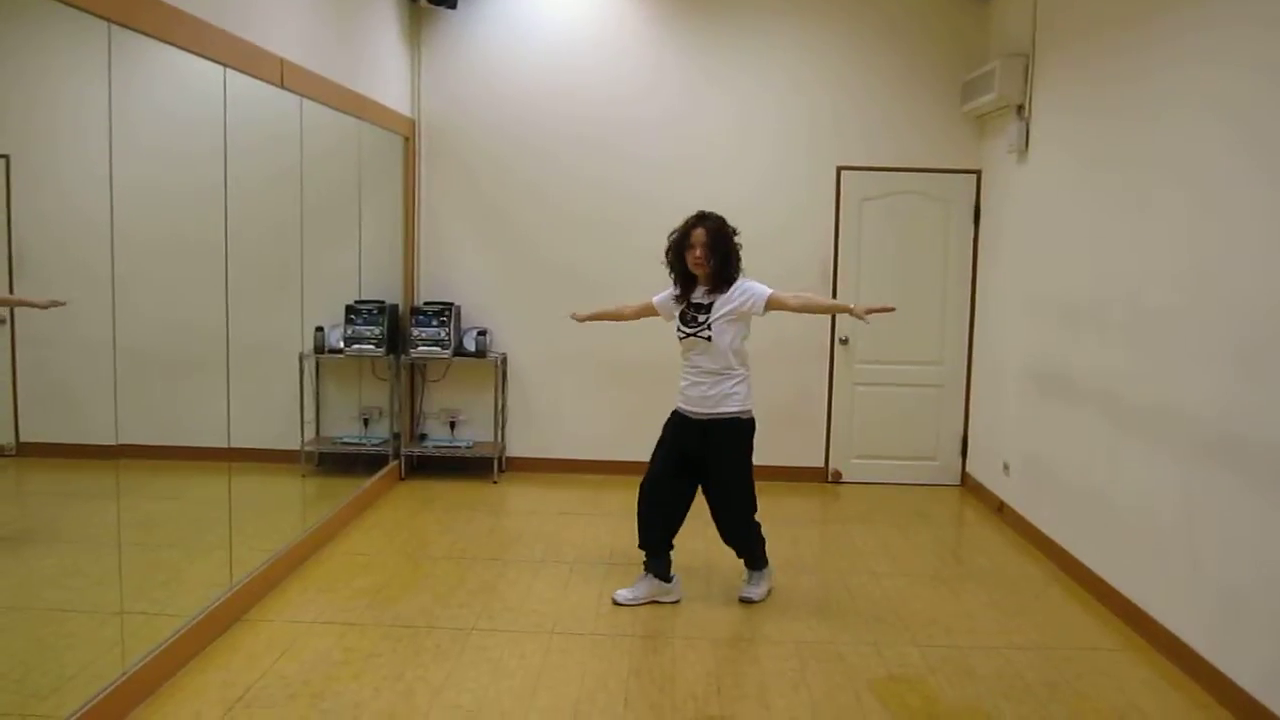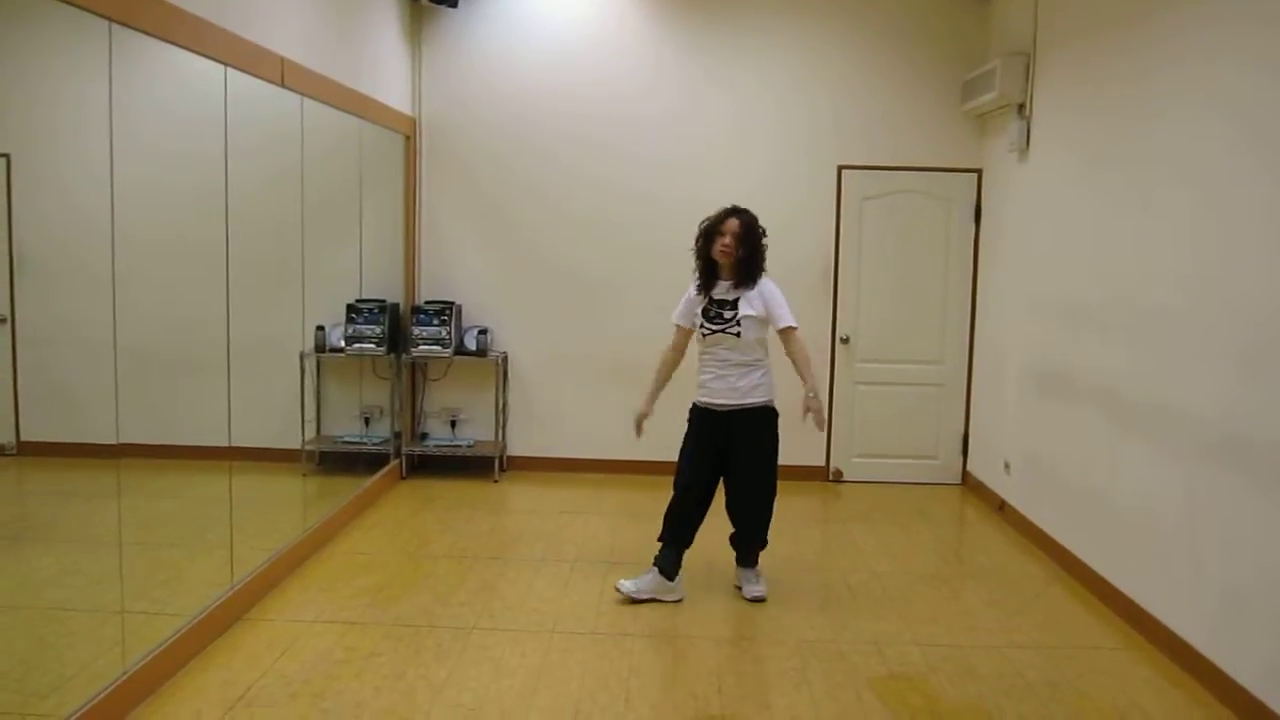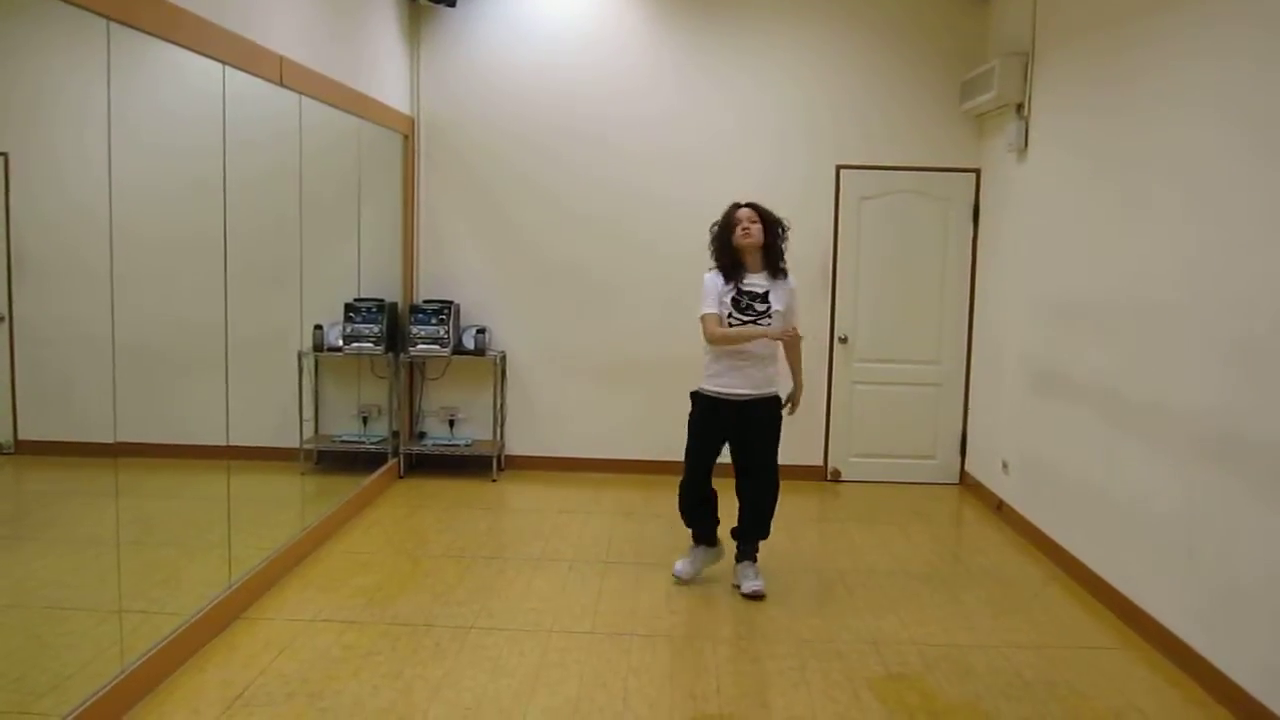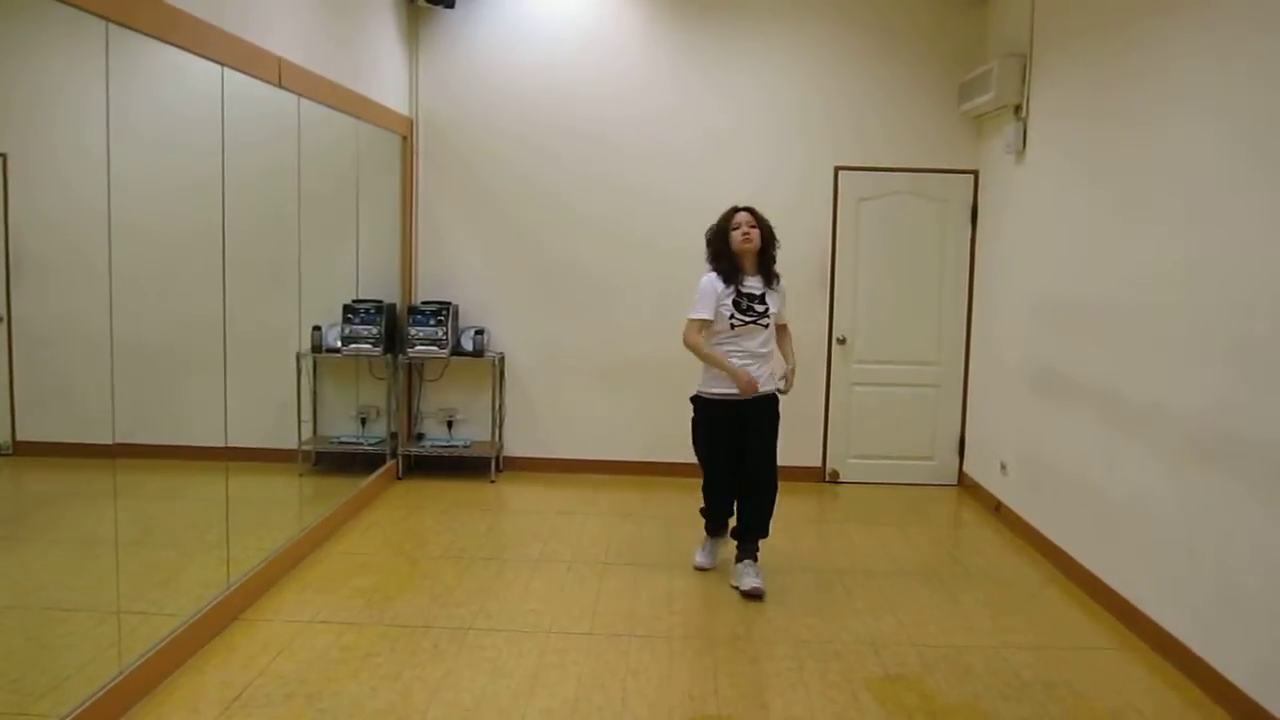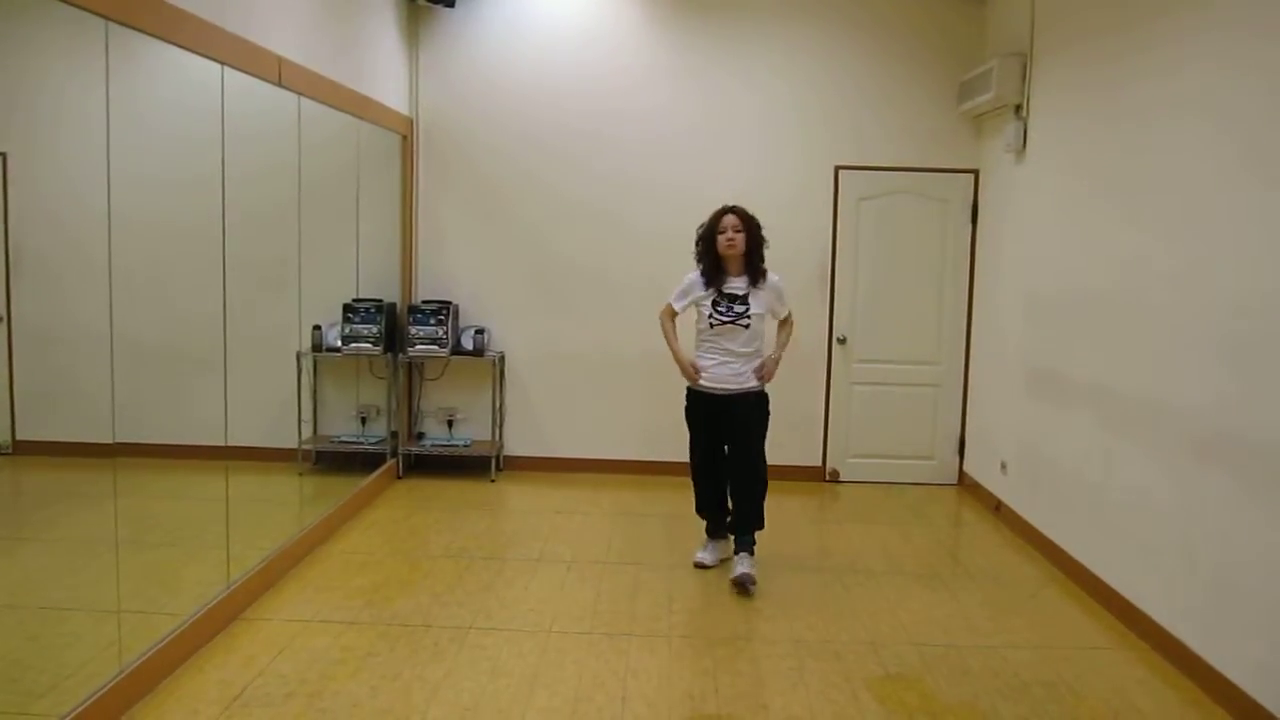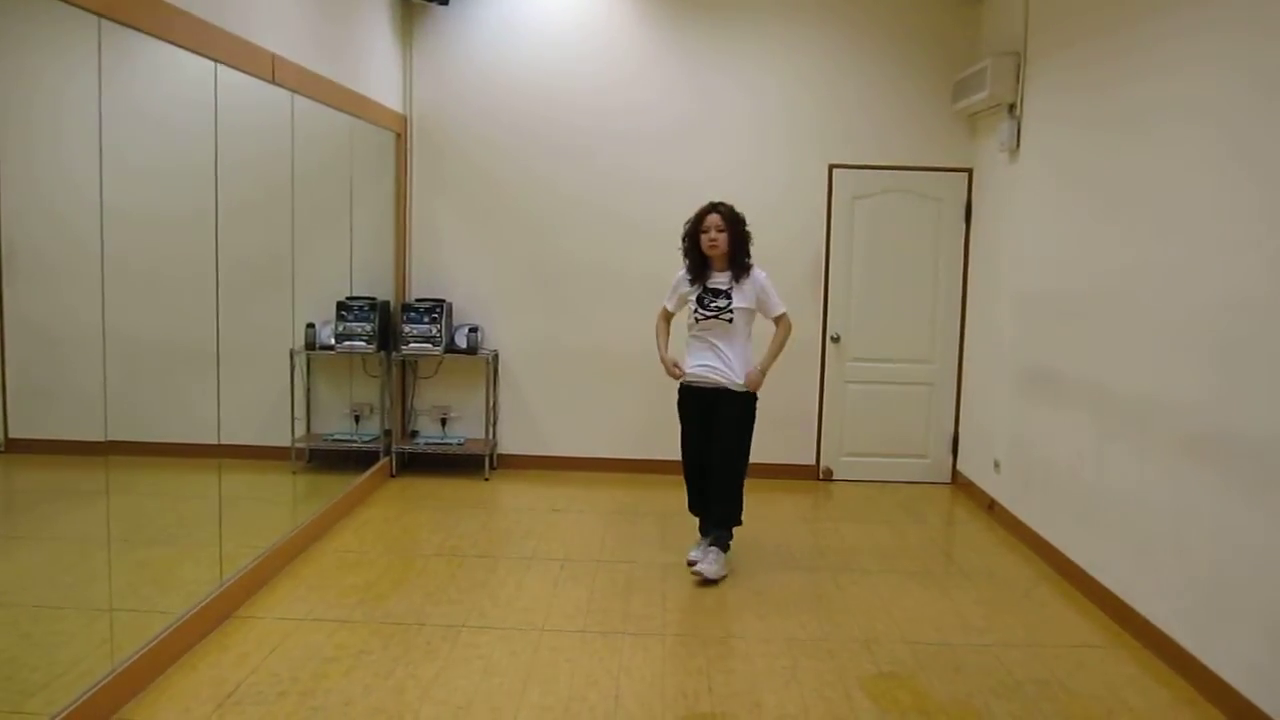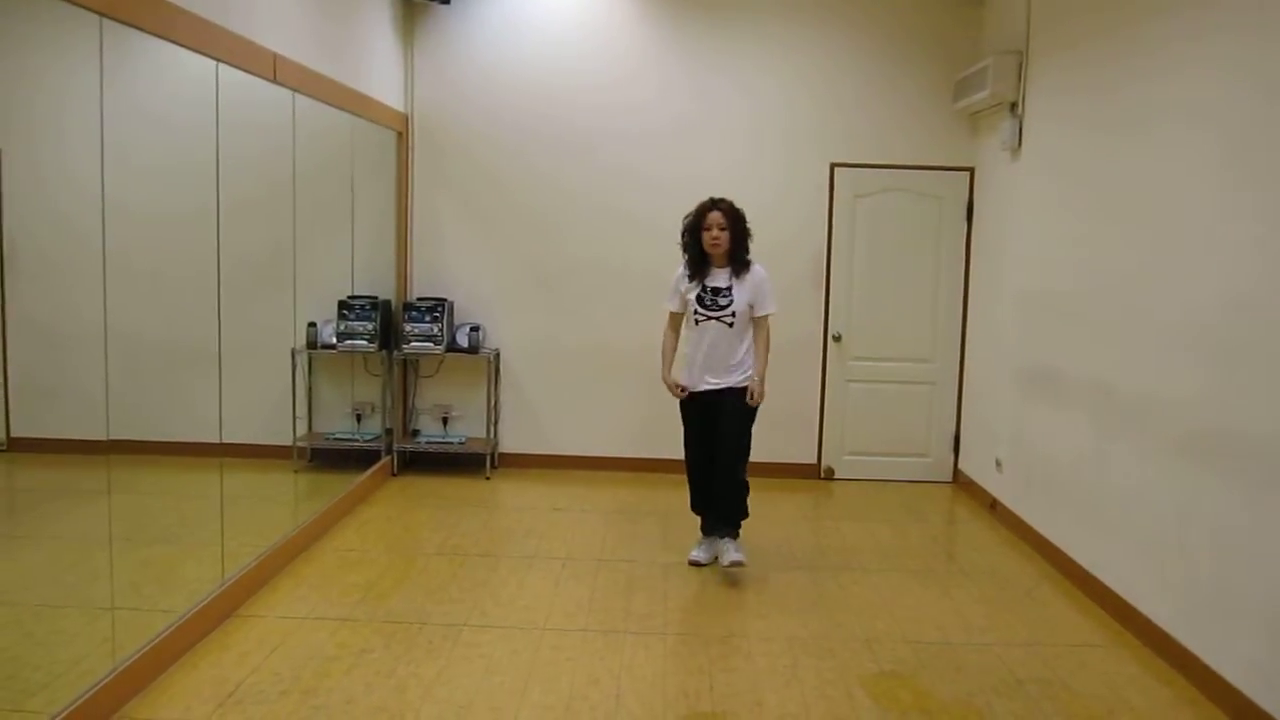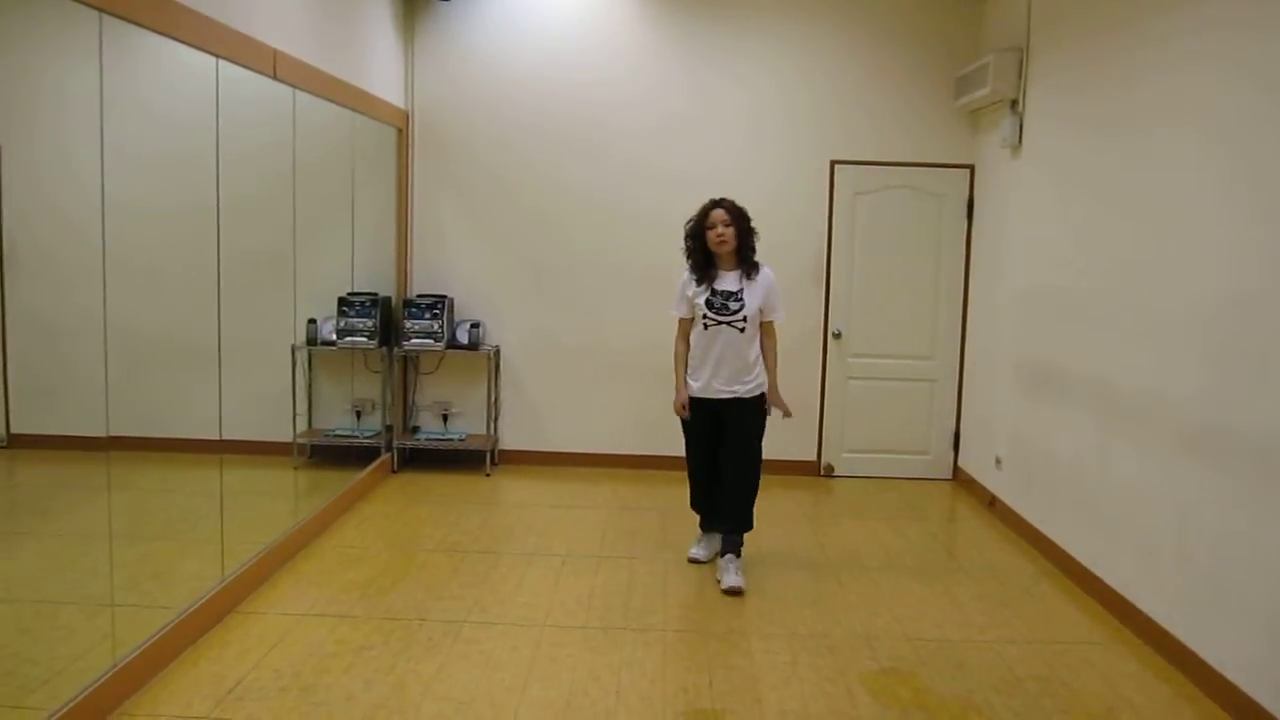
dt=0.3s
person 1, frame 1
left shoulder: (740, 291)
right shoulder: (680, 294)
left elbow: (789, 300)
right elbow: (635, 310)
left wrist: (848, 308)
right wrist: (588, 316)
left hip: (729, 420)
right hip: (686, 416)
left knee: (732, 505)
right knee: (657, 494)
left ankle: (757, 571)
right ankle: (658, 577)
person 1, frame 2
left shoulder: (762, 290)
right shoulder: (699, 291)
left elbow: (792, 339)
right elbow: (676, 348)
left wrist: (811, 390)
right wrist: (650, 398)
left hip: (753, 411)
right hip: (708, 410)
left knee: (751, 495)
right knee: (689, 490)
left ankle: (748, 568)
right ankle: (664, 575)
person 1, frame 3
left shoulder: (782, 283)
right shoulder: (715, 279)
left elbow: (789, 337)
right elbow: (712, 333)
left wrist: (797, 383)
right wrist: (765, 332)
left hip: (761, 400)
right hip: (714, 397)
left knee: (758, 483)
right knee: (696, 477)
left ankle: (746, 561)
right ankle: (703, 545)
person 1, frame 4
left shoulder: (774, 285)
right shoulder: (713, 282)
right elbow: (691, 336)
left wrist: (789, 365)
right wrist: (731, 370)
left hip: (761, 399)
right hip: (716, 398)
left knee: (759, 479)
right knee: (718, 476)
left ankle: (746, 559)
right ankle: (714, 534)
person 1, frame 5
left shoulder: (767, 284)
right shoulder: (698, 281)
left elbow: (787, 321)
right elbow: (666, 315)
left wrist: (775, 357)
right wrist: (679, 356)
left hip: (748, 394)
right hip: (704, 392)
left knee: (748, 472)
right knee: (706, 468)
left ankle: (744, 552)
right ankle: (716, 536)
person 1, frame 6
left shoulder: (754, 279)
right shoulder: (687, 279)
left elbow: (783, 323)
right elbow: (664, 317)
left wrist: (763, 367)
right wrist: (664, 355)
left hip: (736, 390)
right hip: (694, 388)
left knee: (728, 466)
right knee: (696, 464)
left ankle: (718, 546)
right ankle: (708, 534)
person 1, frame 7
left shoulder: (753, 276)
right shoulder: (686, 276)
left elbow: (761, 329)
right elbow: (673, 328)
left wrist: (760, 377)
right wrist: (667, 371)
left hip: (736, 387)
right hip: (695, 388)
left knee: (730, 460)
right knee: (699, 463)
left ankle: (730, 536)
right ankle: (710, 533)
person 1, frame 8
left shoulder: (762, 279)
right shoulder: (693, 280)
left elbow: (767, 336)
right elbow: (683, 337)
left wrist: (773, 388)
right wrist: (680, 387)
left hip: (746, 395)
right hip: (701, 394)
left knee: (740, 473)
right knee: (702, 469)
left ankle: (731, 555)
right ankle: (710, 531)
